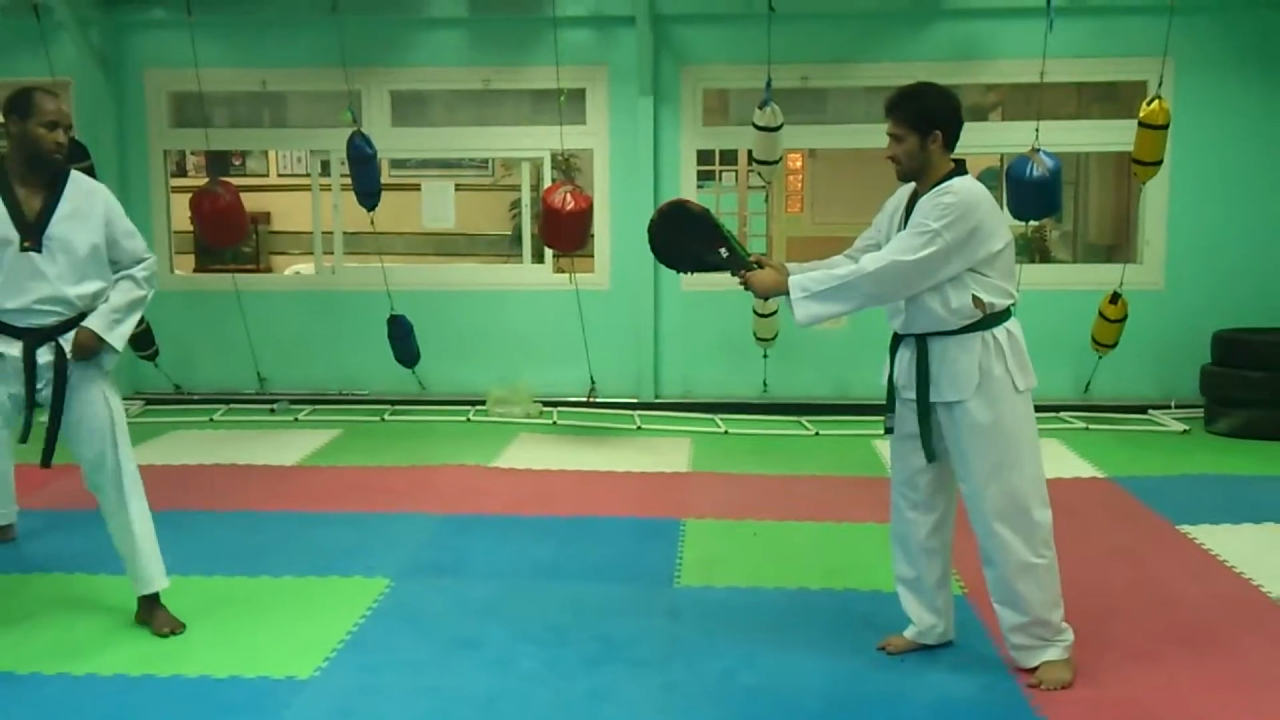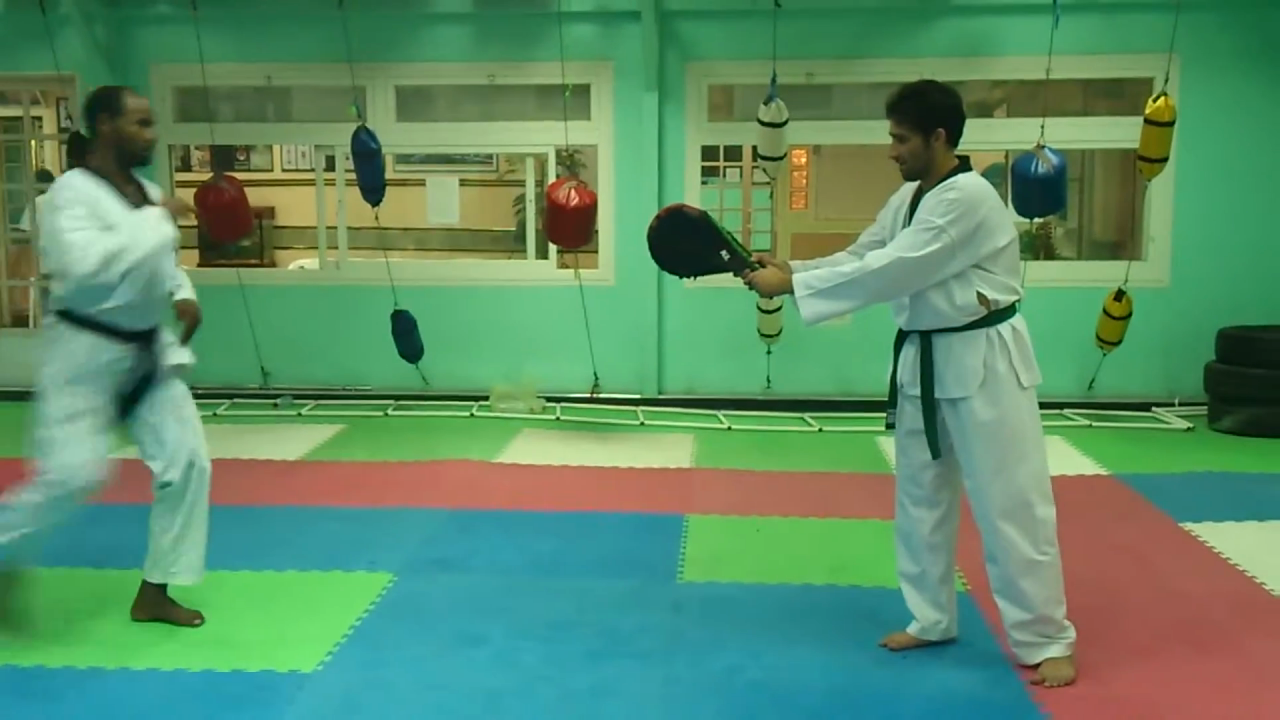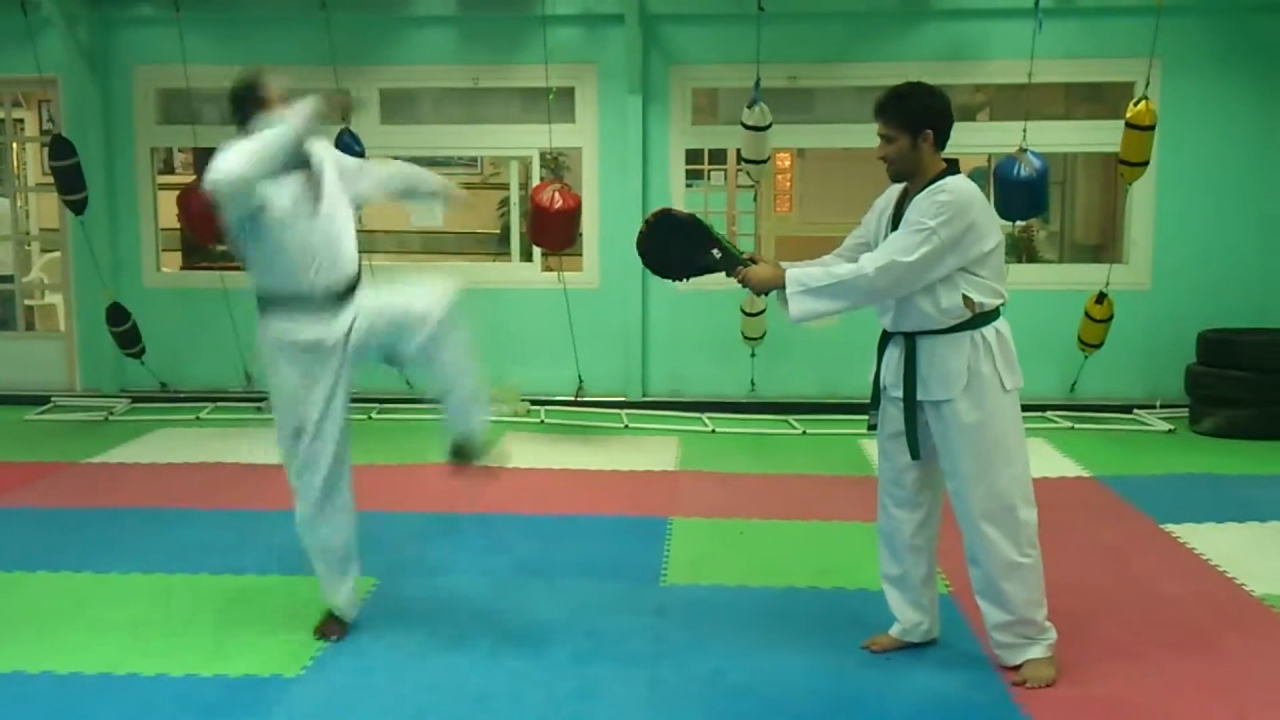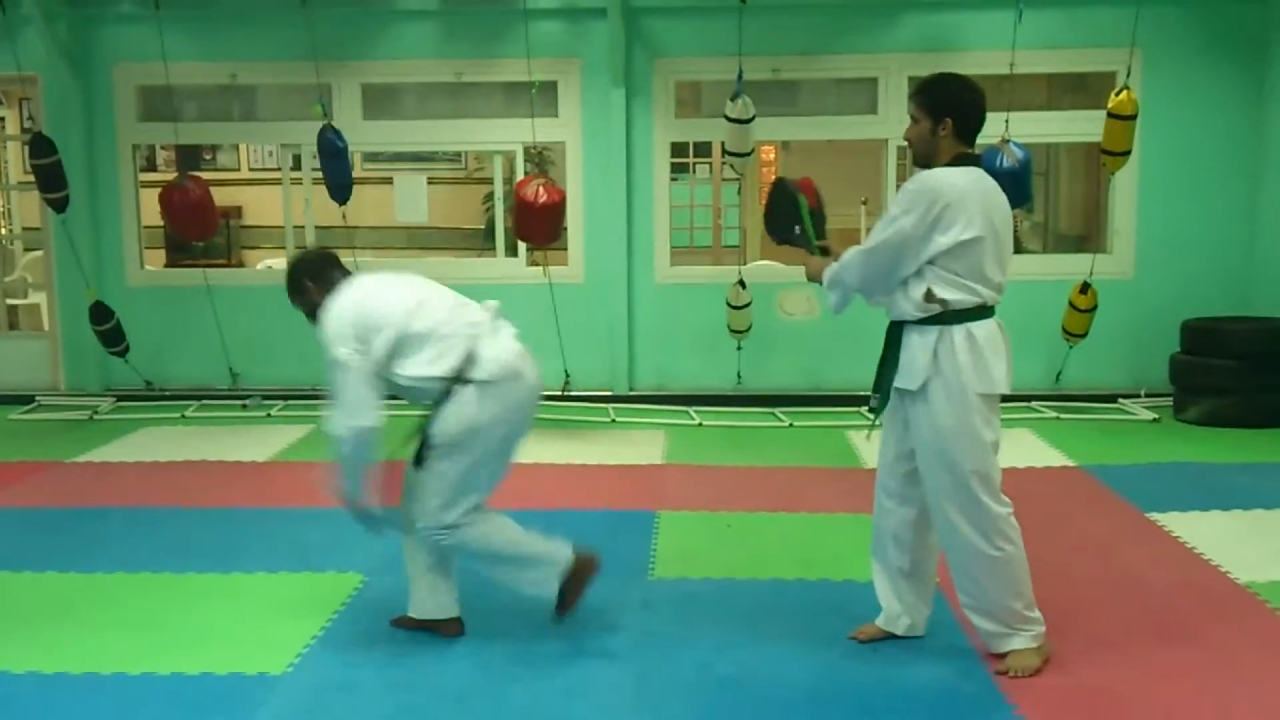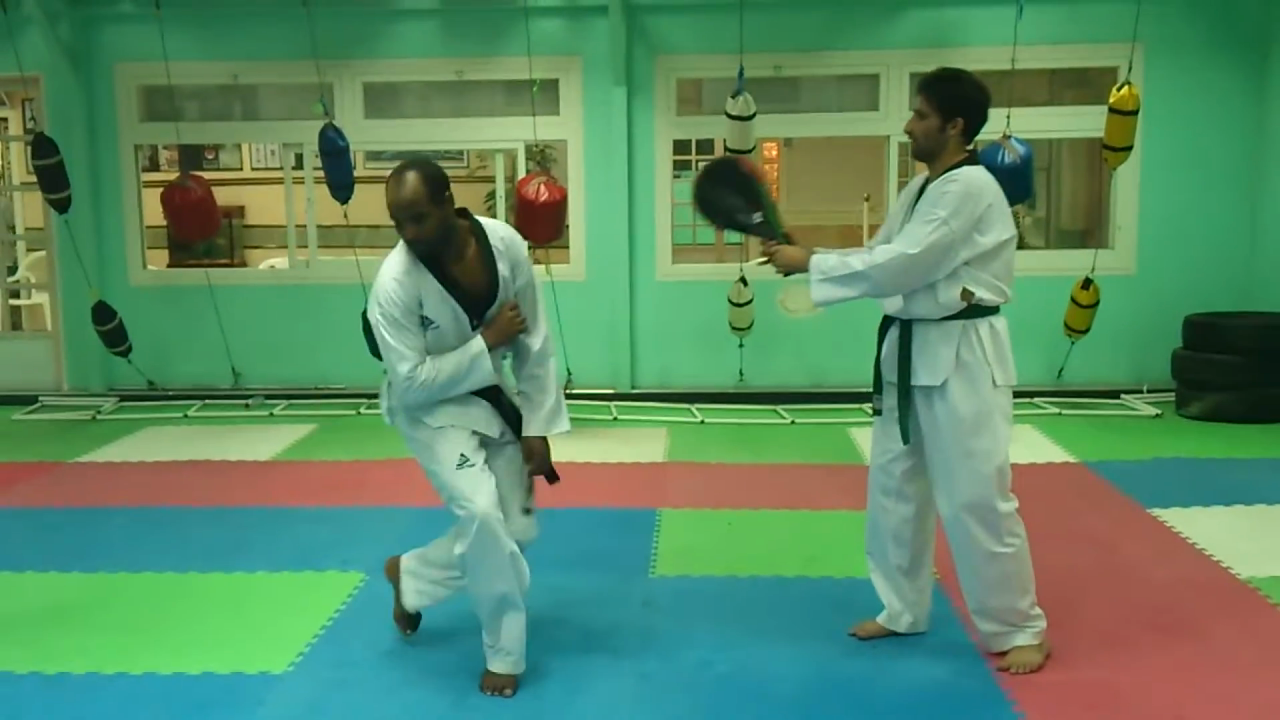
dt=0.7s
person 1, frame 1
left shoulder: (964, 202)
right shoulder: (905, 201)
left elbow: (886, 275)
right elbow: (857, 260)
left wrist: (787, 287)
right wrist: (787, 270)
left hip: (978, 367)
right hip: (919, 365)
left knee: (1005, 506)
right knee: (916, 500)
left ankle: (1044, 643)
right ankle: (928, 622)
person 1, frame 2
left shoulder: (969, 198)
right shoulder: (909, 198)
left elbow: (889, 271)
right elbow: (861, 256)
left wrist: (792, 286)
right wrist: (790, 268)
left hip: (983, 363)
right hip: (925, 360)
left knee: (1010, 503)
right knee: (920, 496)
left ankle: (1047, 639)
right ankle: (931, 619)
person 1, frame 3
left shoulder: (957, 201)
right shoulder: (895, 200)
left elbow: (881, 275)
right elbow: (846, 261)
left wrist: (784, 281)
right wrist: (776, 271)
left hip: (967, 365)
right hip: (908, 363)
left knee: (992, 506)
right knee: (902, 498)
left ankle: (1028, 641)
right ankle: (913, 621)
person 1, frame 4
left shoulder: (931, 188)
right shoulder: (981, 189)
left elbow: (874, 263)
left wrist: (827, 274)
right wrist: (847, 271)
left hip: (950, 360)
right hip: (926, 357)
left knee: (968, 501)
right knee: (899, 491)
left ankle: (1020, 631)
right ankle: (902, 614)
person 1, frame 5
left shoulder: (969, 189)
right shoulder: (922, 187)
left elbow: (900, 266)
right elbow: (882, 255)
left wrist: (809, 263)
right wrist: (808, 255)
left hip: (961, 357)
right hip: (909, 352)
left knee: (976, 497)
right knee: (894, 486)
left ankle: (1020, 629)
right ankle: (903, 610)
person 2, frame 1
left shoulder: (92, 197)
left elbow: (139, 267)
left wrist: (101, 325)
left hip: (72, 354)
left knee: (112, 469)
left ankle: (148, 597)
person 2, frame 2
left shoulder: (147, 193)
right shoulder: (73, 194)
right elbow: (88, 269)
left wrist: (182, 295)
right wrist: (159, 221)
left hip: (148, 353)
right hip: (88, 353)
left knee: (187, 462)
right knee: (75, 473)
left ankle: (154, 593)
person 2, frame 3
left shoulder: (319, 155)
right shoulder: (233, 166)
left elbow: (371, 177)
right elbow: (227, 188)
left wrist: (436, 185)
right wrist: (298, 120)
left hip: (353, 308)
right hip: (297, 338)
left knee: (433, 308)
right knee: (320, 477)
left ankle: (467, 437)
right ankle: (340, 597)
person 2, frame 4
left shoulder: (338, 323)
right shoulder: (384, 287)
left elbow: (356, 421)
left wrist: (356, 494)
left hip: (486, 392)
right hip: (502, 369)
left knee: (444, 518)
right knee: (422, 503)
left ankle: (565, 568)
right ankle: (436, 610)
person 2, frame 5
left shoulder: (505, 244)
right shoulder: (394, 284)
left elbow: (533, 340)
right elbow: (411, 382)
left wrist: (538, 425)
right wrist: (487, 342)
left hip: (490, 399)
right hip: (431, 410)
left knee: (513, 529)
right knee: (481, 517)
left ankle: (410, 575)
right ankle: (506, 654)
